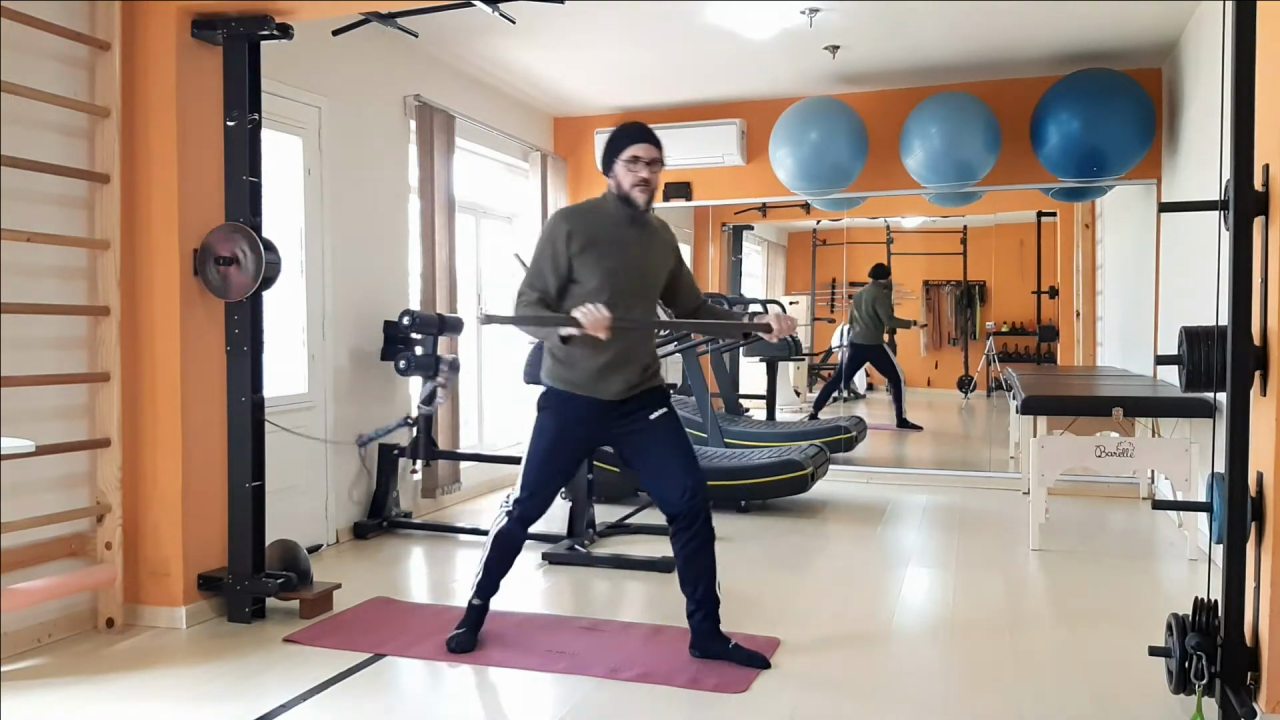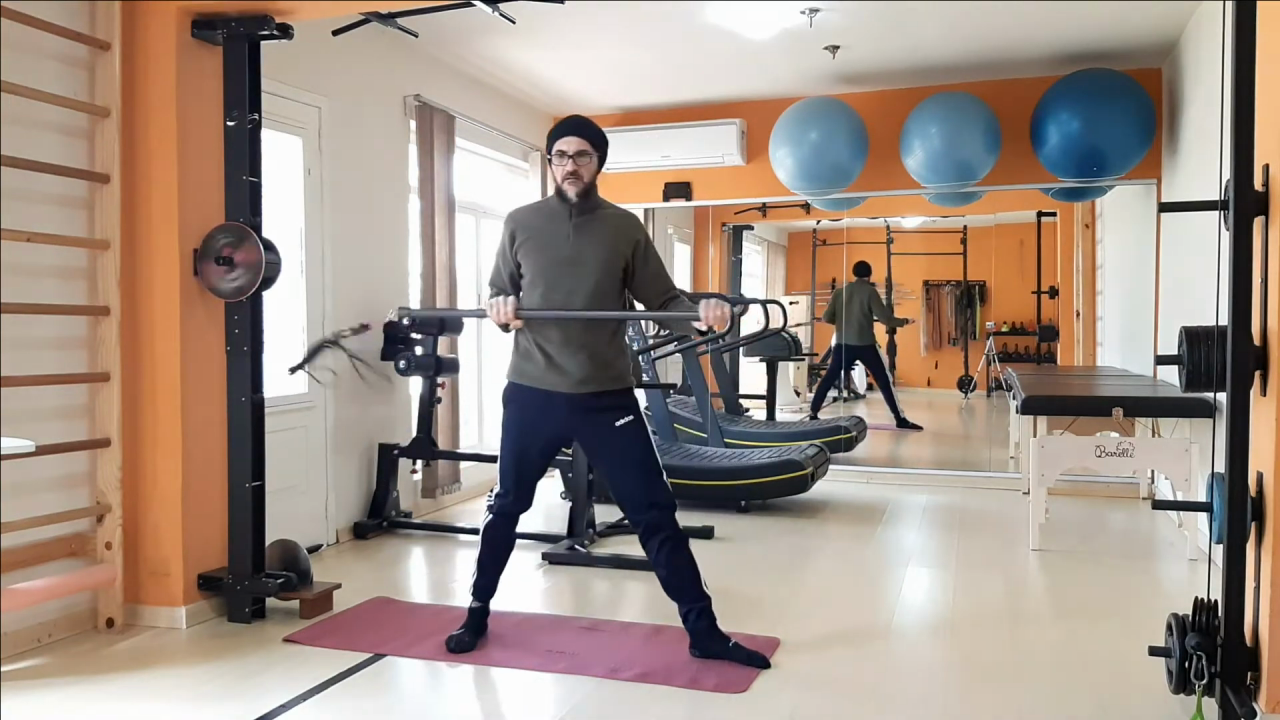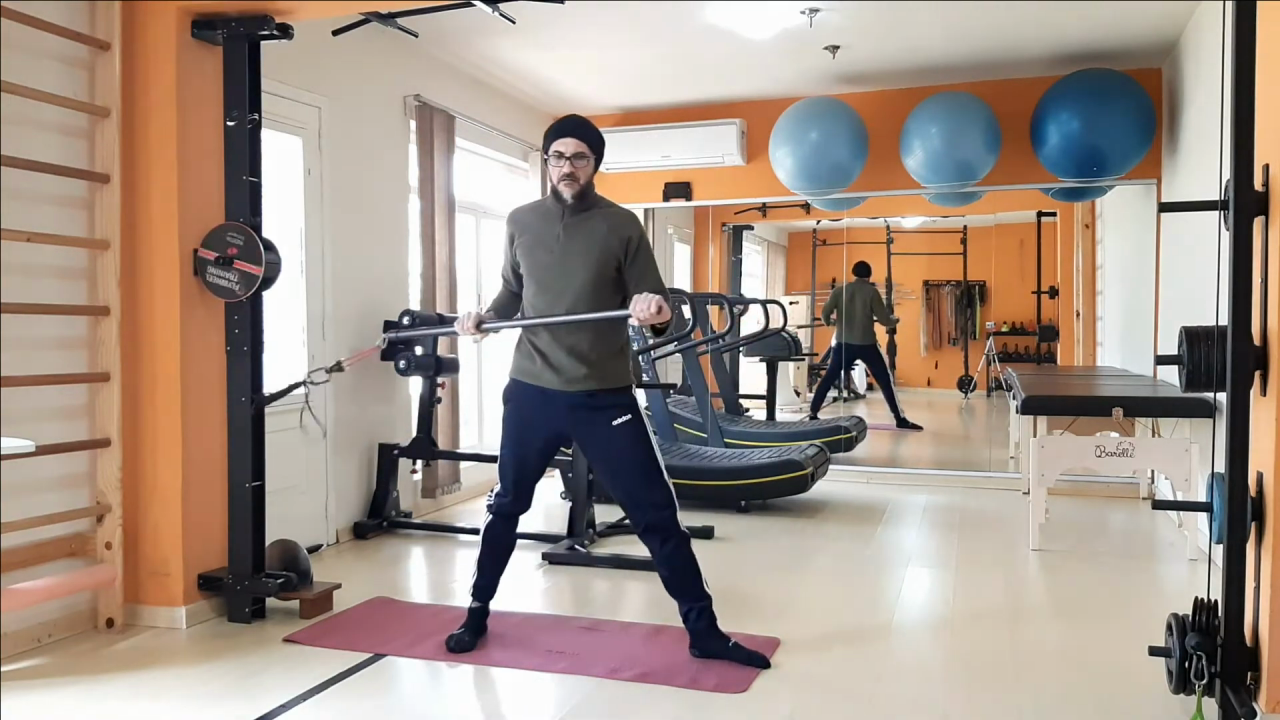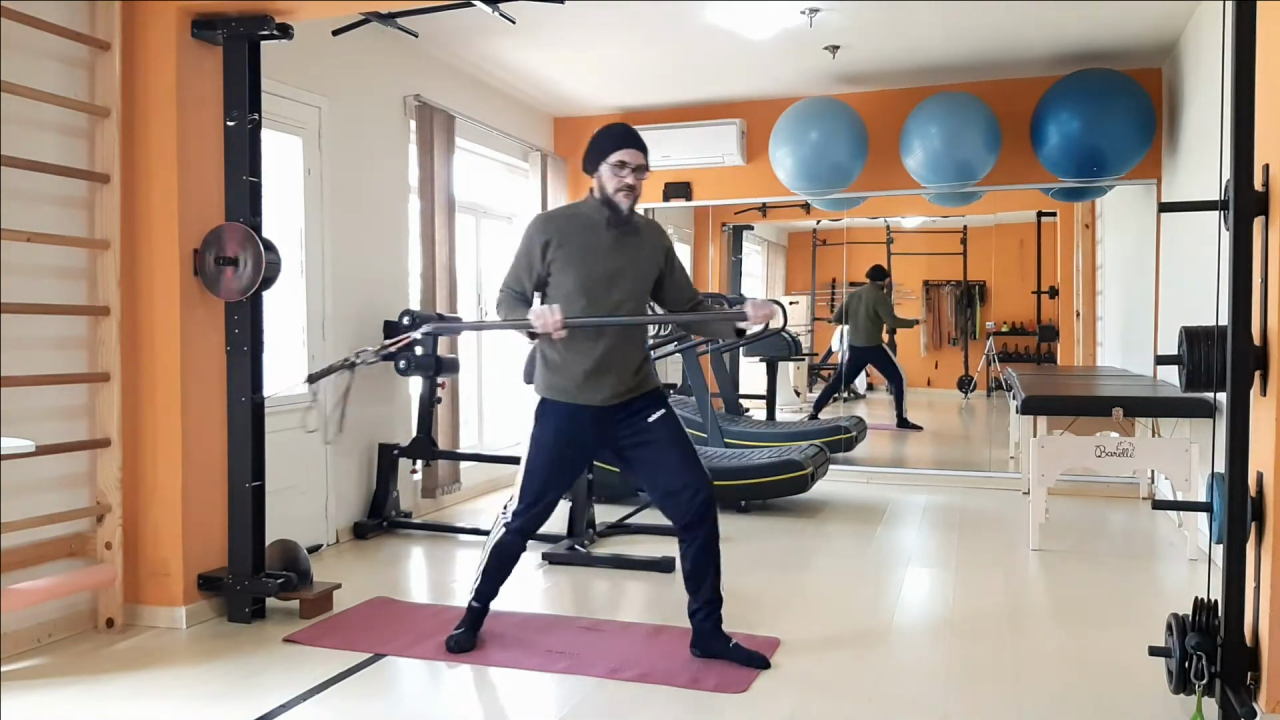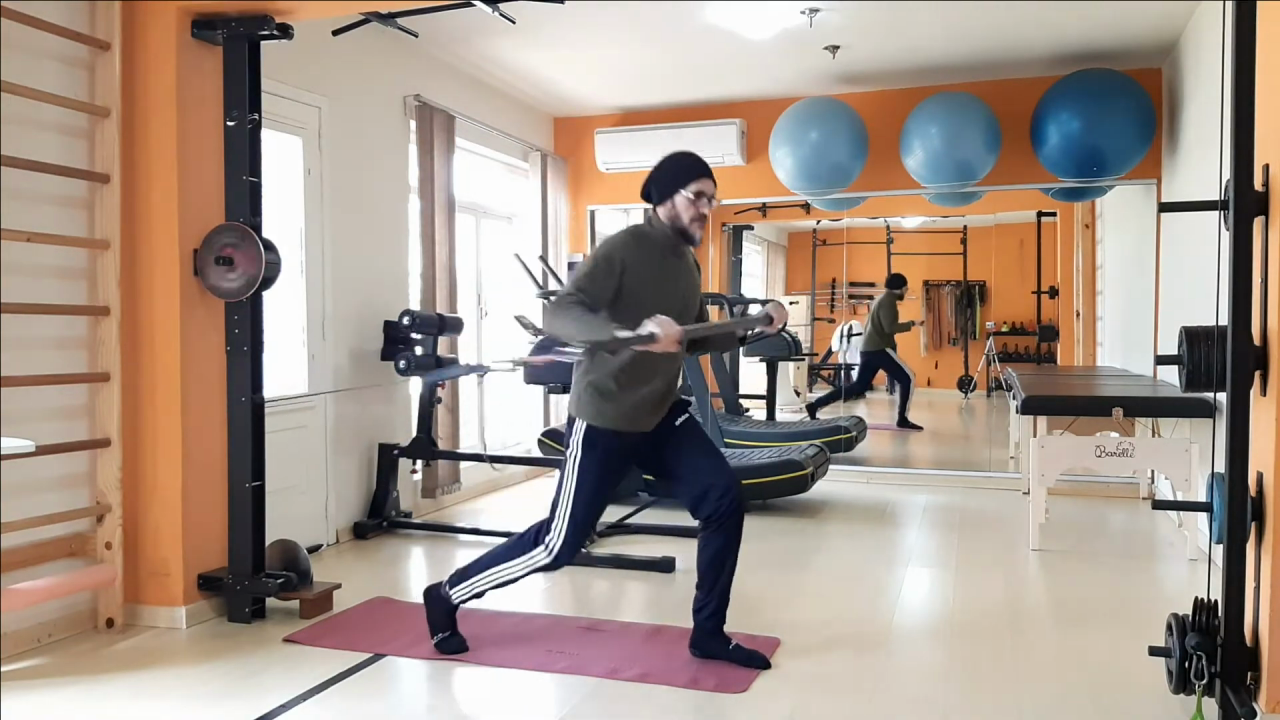
dt=0.4s
person 1, frame 1
left shoulder: (661, 237)
right shoulder: (569, 225)
left elbow: (692, 311)
right elbow: (526, 309)
left wrist: (754, 322)
right wrist: (571, 322)
left hip: (642, 397)
right hip: (571, 397)
left knee: (690, 506)
right knee: (524, 508)
left ankle: (707, 635)
right ankle: (477, 609)
person 1, frame 2
left shoulder: (625, 228)
right shoulder: (520, 223)
left elbow: (662, 301)
right elbow: (499, 291)
left wrist: (700, 314)
right wrist: (499, 308)
left hip: (606, 396)
right hip: (532, 392)
left knee: (654, 513)
right knee: (506, 505)
left ankle: (705, 633)
right ankle: (478, 612)
person 1, frame 3
left shoulder: (622, 226)
right shoulder: (522, 222)
left elbow: (654, 301)
left wrist: (655, 311)
right wrist: (485, 315)
left hip: (604, 395)
right hip: (532, 390)
left knee: (656, 511)
right knee: (506, 504)
left ankle: (704, 632)
right ankle: (478, 611)
person 1, frame 4
left shoulder: (653, 238)
right shoulder: (551, 229)
left elbow: (689, 311)
right elbow: (508, 300)
left wrist: (742, 319)
right wrist: (535, 319)
left hip: (637, 401)
right hip: (565, 404)
left knee: (696, 504)
right knee: (524, 516)
left ankle: (708, 634)
right ankle: (475, 610)
person 1, frame 5
left shoulder: (687, 260)
right shoulder: (625, 248)
right elbow: (562, 313)
right wrist: (633, 330)
left hip: (662, 414)
right hip: (605, 418)
left knee: (724, 500)
right knee: (558, 544)
left ankle: (709, 634)
right ankle: (445, 596)
